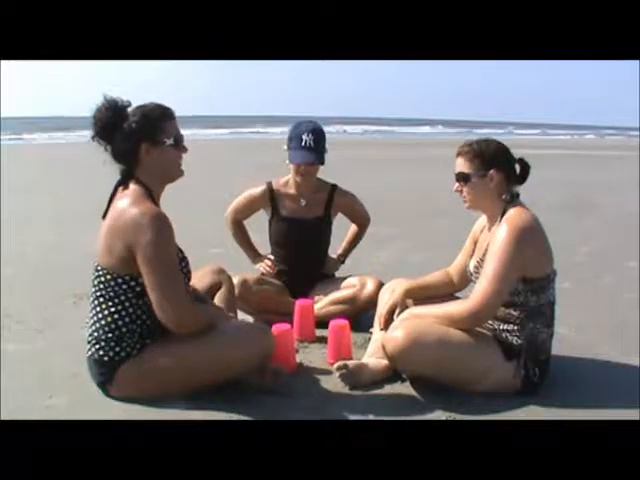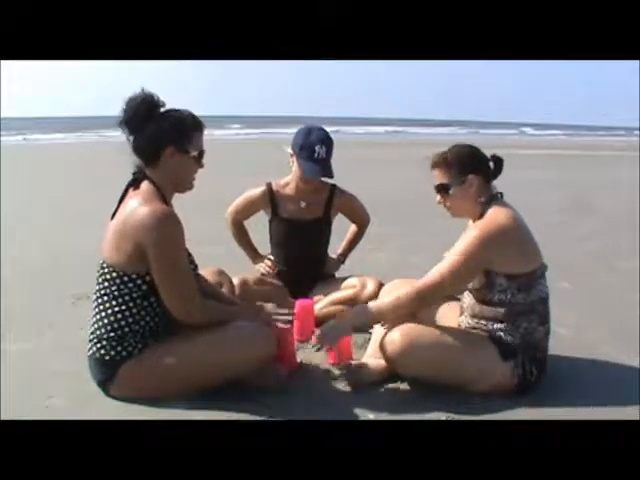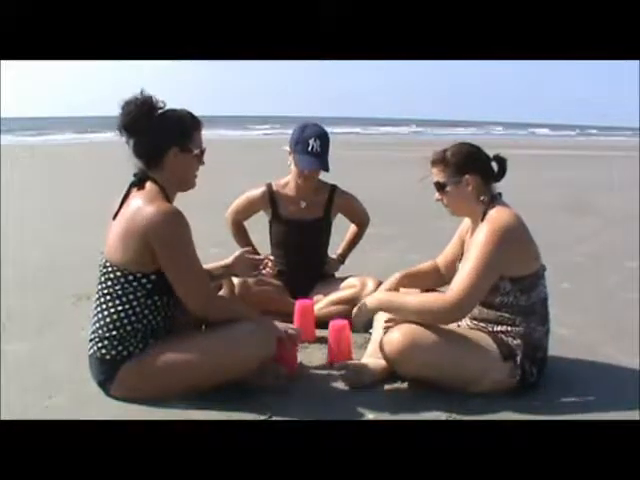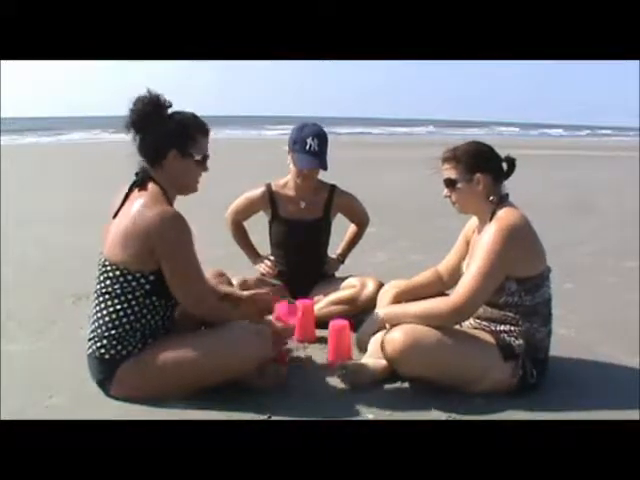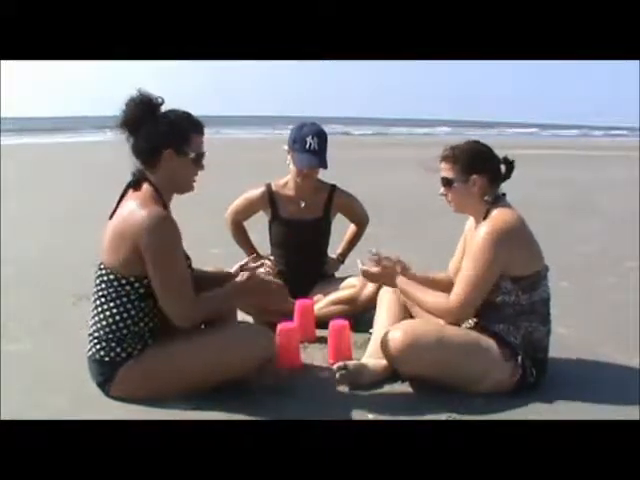
dt=1s
person 1, frame 1
left shoulder: (130, 198)
right shoulder: (146, 218)
left elbow: (170, 287)
right elbow: (178, 318)
left wrist: (218, 317)
right wrist: (221, 317)
left hip: (123, 346)
right hip: (125, 366)
left knee: (216, 276)
right knee: (258, 340)
left ankle: (224, 358)
person 1, frame 2
left shoulder: (141, 199)
right shoulder: (157, 217)
left elbow: (186, 282)
right elbow: (188, 311)
left wrist: (240, 307)
right wrist: (247, 316)
left hip: (125, 347)
right hip: (127, 366)
left knee: (218, 278)
right knee: (261, 340)
left ankle: (222, 361)
person 1, frame 3
left shoulder: (140, 198)
right shoulder: (163, 216)
right elbow: (202, 304)
left wrist: (226, 268)
right wrist: (265, 323)
left hip: (122, 351)
right hip: (127, 367)
left knee: (221, 285)
right knee: (261, 341)
person 1, frame 4
left shoulder: (137, 198)
right shoulder: (164, 219)
left elbow: (189, 286)
right elbow: (199, 305)
left wrist: (239, 297)
right wrist: (252, 319)
left hip: (122, 350)
right hip: (126, 367)
left knee: (218, 280)
right knee: (259, 342)
person 1, frame 5
left shoulder: (141, 201)
right shoulder: (153, 219)
left elbow: (178, 282)
right elbow: (185, 313)
left wrist: (231, 278)
right wrist: (240, 291)
left hip: (129, 347)
right hip: (126, 366)
left knee: (221, 285)
right knee: (259, 342)
left ankle: (223, 361)
person 2, frame 1
left shoulder: (515, 227)
right shoulder: (488, 221)
left elbow: (475, 312)
right elbow: (454, 276)
left wrist: (412, 313)
right wrist: (405, 290)
left hip: (516, 359)
right hip: (488, 331)
left knee: (401, 338)
right knee: (394, 289)
left ankle: (385, 363)
right ankle: (374, 363)
person 2, frame 2
left shoulder: (491, 229)
right shoulder: (486, 218)
left elbow: (424, 295)
right elbow: (442, 281)
left wrist: (349, 321)
left hip: (512, 358)
right hip: (483, 328)
left knee: (399, 342)
right knee: (395, 290)
left ankle: (380, 363)
right ankle: (374, 363)
person 2, frame 3
left shoulder: (496, 228)
right shoulder: (475, 220)
left elbow: (452, 308)
right elbow: (439, 269)
left wrist: (380, 301)
right wrist: (399, 278)
left hip: (512, 356)
right hip: (481, 327)
left knee: (399, 342)
right knee: (398, 292)
left ankle: (380, 364)
right ankle: (374, 363)
person 2, frame 4
left shoulder: (503, 228)
right shoulder: (480, 222)
left elbow: (457, 309)
right elbow: (443, 275)
left wrist: (385, 314)
right wrist: (395, 295)
left hip: (512, 358)
right hip: (484, 329)
left knee: (400, 341)
right knee: (392, 290)
left ankle: (382, 362)
right ankle: (376, 362)
person 2, frame 5
left shoulder: (495, 229)
right shoulder: (480, 220)
left elbow: (457, 310)
right elbow: (454, 282)
left wrist: (398, 281)
right wrist: (406, 276)
left hip: (512, 356)
right hip: (484, 331)
left knee: (400, 340)
right knee: (393, 292)
left ankle: (384, 365)
right ankle: (374, 363)
person 3, frame 1
left shoulder: (336, 197)
right shoulder: (268, 194)
left elbow: (363, 221)
right elbow: (232, 217)
left wrist: (340, 258)
right wrist: (256, 258)
left hip: (320, 286)
right hip: (278, 285)
left knee: (373, 289)
right knee: (237, 288)
left ankle: (285, 318)
right ankle: (332, 311)
person 3, frame 2
left shoulder: (337, 198)
right shoulder: (268, 195)
left elbow: (363, 221)
right elbow: (233, 218)
left wrist: (340, 258)
right wrist: (256, 258)
left hip: (320, 285)
right hip: (279, 284)
left knee: (373, 289)
right knee: (237, 287)
right ankle: (329, 312)
person 3, frame 3
left shoulder: (336, 198)
right shoulder: (267, 195)
left elbow: (362, 221)
right elbow: (233, 218)
left wrist: (340, 258)
left hip: (320, 285)
right hip: (279, 285)
left knee: (372, 288)
right knee: (239, 288)
left ankle: (288, 316)
right ankle: (328, 311)
person 3, frame 4
left shoulder: (335, 198)
right shoulder: (267, 196)
left elbow: (362, 221)
right elbow: (233, 218)
left wrist: (339, 257)
right wrist: (256, 258)
left hip: (319, 285)
right hip: (279, 286)
left knee: (372, 289)
right knee: (239, 288)
right ankle: (331, 311)
person 3, frame 5
left shoulder: (336, 198)
right shoulder: (267, 196)
left elbow: (361, 221)
right elbow: (232, 218)
left wrist: (340, 258)
right wrist: (256, 258)
left hip: (319, 286)
left knee: (372, 288)
left ankle: (288, 316)
right ankle: (328, 311)
